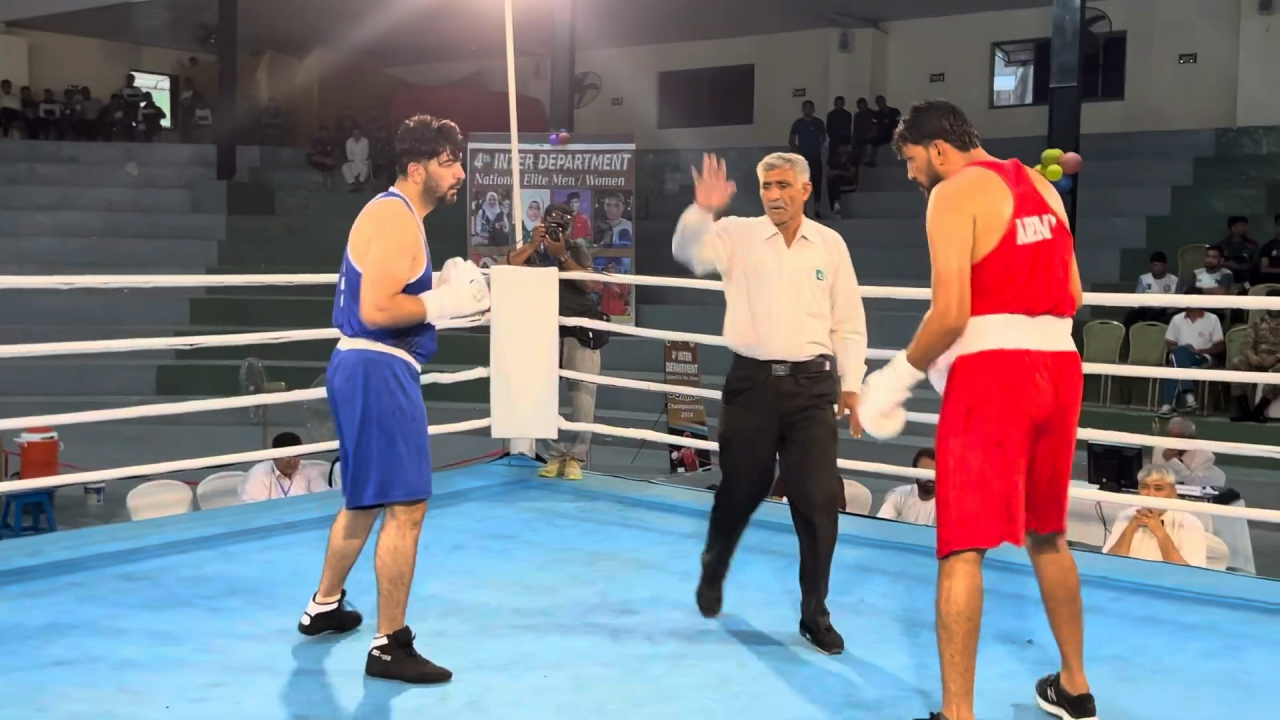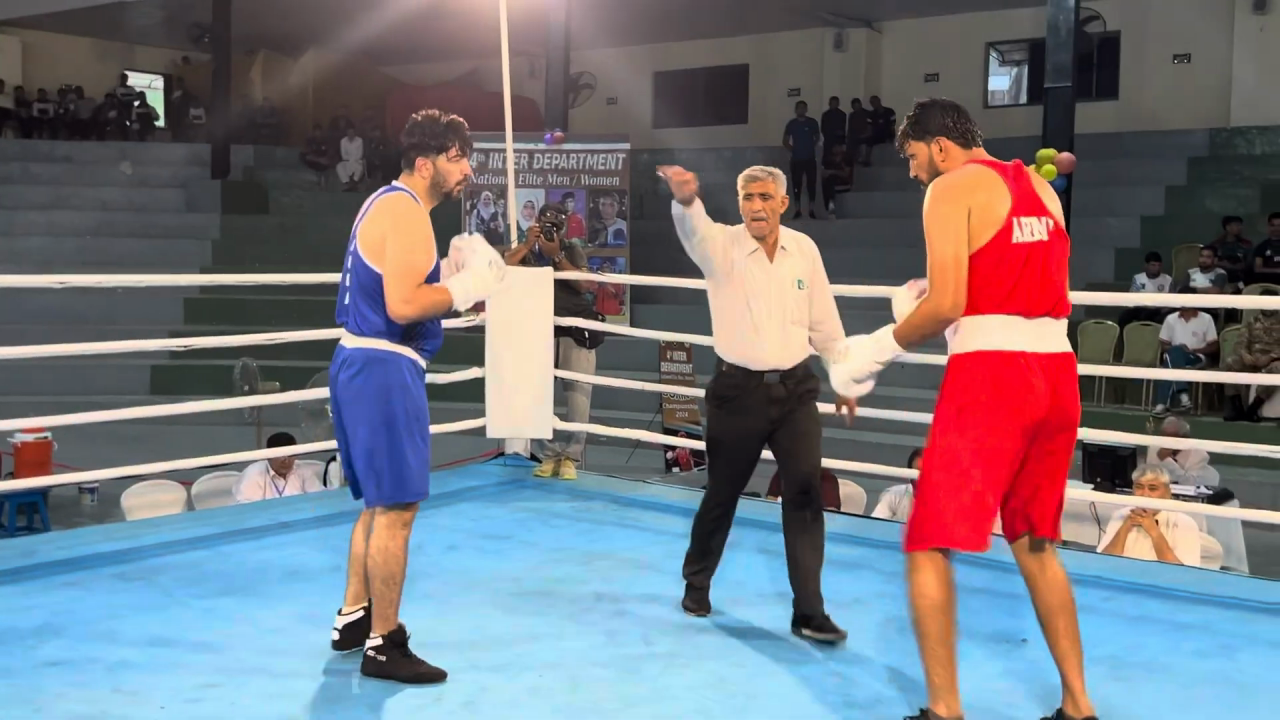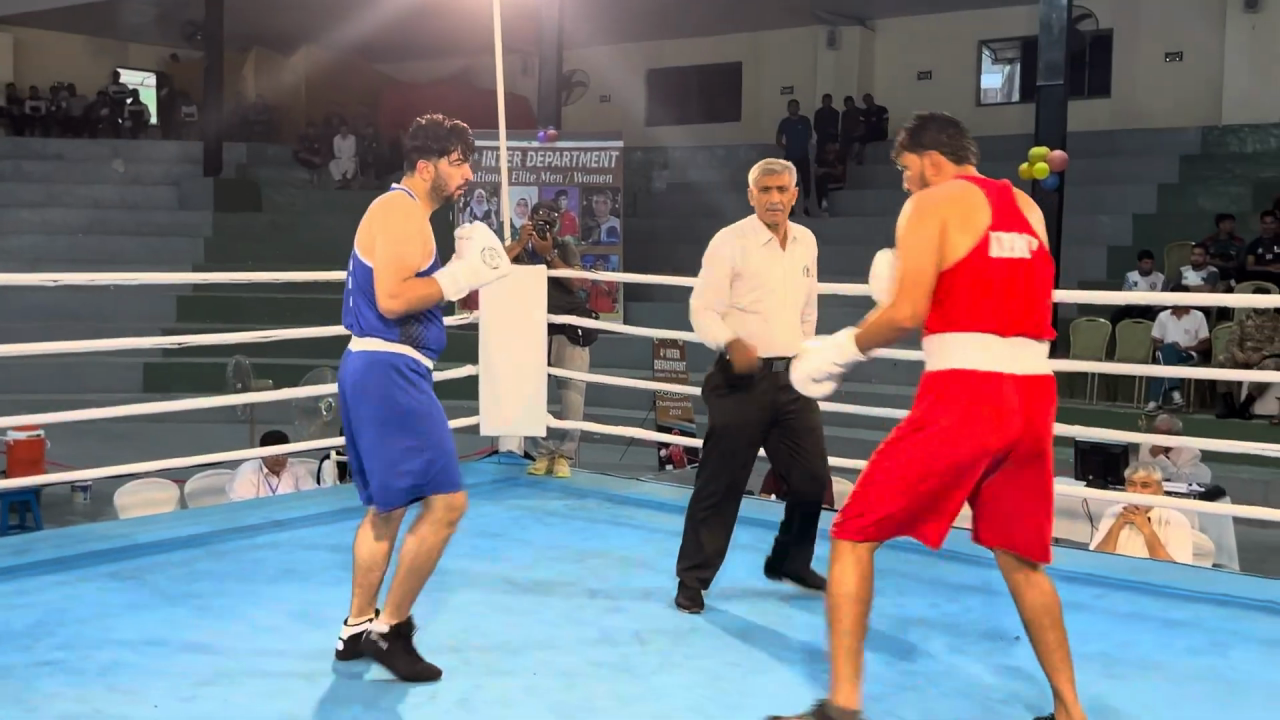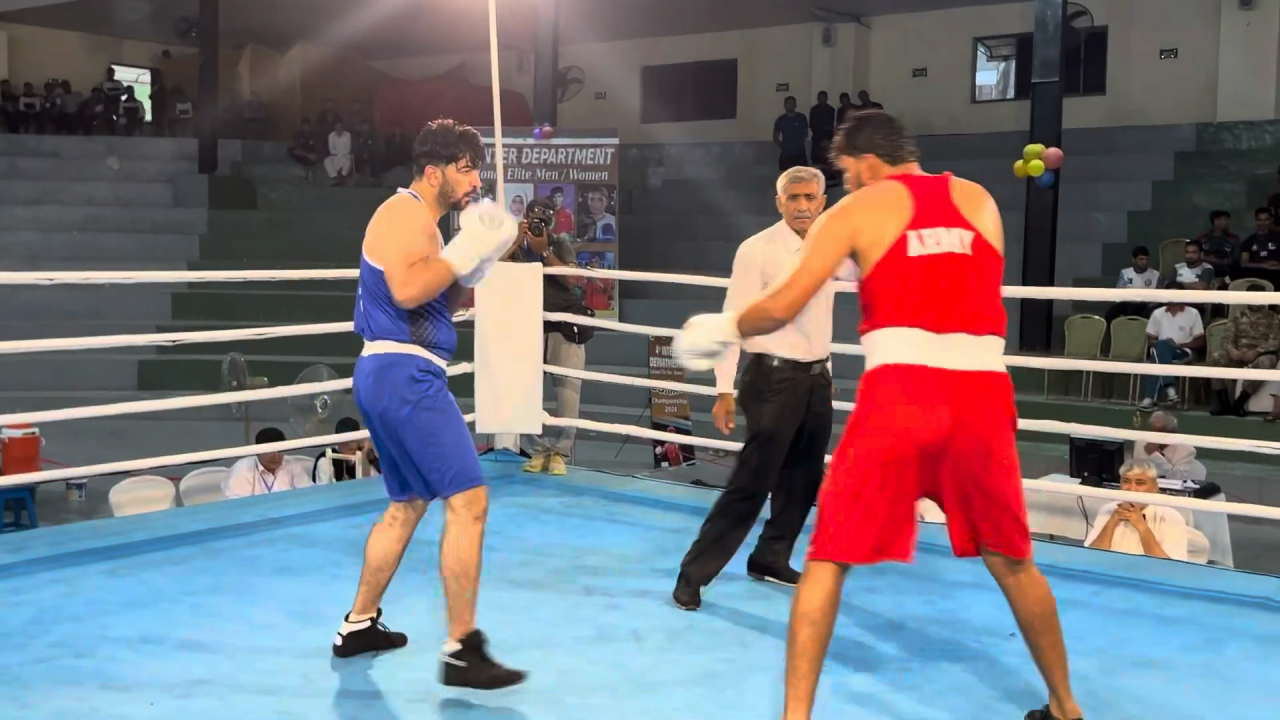
dt=0.2s
person 1, frame 1
left shoulder: (954, 193)
right shoulder: (1041, 187)
left elbow: (951, 312)
right elbow: (1072, 293)
left wrist: (900, 374)
left hip: (994, 375)
right hip: (1058, 371)
left knee: (962, 551)
right knee: (1045, 536)
person 1, frame 2
left shoulder: (952, 188)
right shoulder: (1037, 188)
left elbow: (946, 302)
left wrist: (881, 345)
left hip: (990, 377)
right hip: (1054, 376)
left knee: (929, 545)
right knee: (1037, 545)
person 1, frame 3
left shoulder: (932, 205)
right shoulder: (1026, 207)
left elbow: (904, 313)
left wrist: (844, 346)
left hip: (961, 397)
right hip: (1030, 398)
left knee: (854, 535)
right knee: (1022, 561)
person 1, frame 4
left shoulder: (859, 208)
right shoulder: (980, 200)
left elbow: (783, 305)
left wrist: (722, 329)
left hip: (898, 398)
right hip: (981, 397)
left knee: (826, 560)
right knee: (1010, 560)
person 2, frame 1
left shoulder: (389, 212)
right shoulder: (396, 221)
right elbow: (377, 311)
left wrist: (441, 289)
right wrist: (446, 303)
left hip: (360, 367)
right hip: (378, 371)
left knee: (365, 499)
right knee: (405, 507)
left ankle: (324, 606)
right ankle: (389, 647)
person 2, frame 2
left shoulder: (388, 204)
right shoulder: (406, 213)
right elbow: (404, 307)
left wrist: (452, 268)
right wrist: (468, 285)
left hip: (361, 363)
right hip: (384, 369)
left knee: (381, 504)
right knee: (397, 509)
left ankle: (354, 619)
right ankle: (382, 646)
person 2, frame 3
left shoulder: (403, 213)
right shoulder: (400, 211)
right elbow: (393, 300)
left wrist: (462, 266)
right wrist: (462, 275)
left hip: (377, 372)
right hip: (389, 374)
left knee: (387, 506)
right knee: (446, 502)
left ankle: (358, 627)
right ankle: (387, 629)
person 2, frame 4
left shoulder: (420, 219)
right shoulder: (405, 212)
left elbow: (437, 300)
right elbow: (408, 292)
left wrist: (476, 261)
right wrist: (466, 248)
left hip: (400, 375)
right hip: (403, 375)
left knee: (406, 503)
right knee: (466, 500)
left ankle: (359, 626)
right ankle: (463, 649)
person 3, frame 1
left shoulder: (831, 244)
right shoulder: (738, 235)
left elbow: (848, 322)
right elbow: (688, 251)
left wrist: (851, 385)
right wrist: (704, 208)
left hip: (811, 385)
right hip: (752, 382)
left knee: (817, 504)
right knee: (739, 494)
left ankle: (815, 617)
right ankle: (713, 576)
person 3, frame 2
left shoulder: (805, 250)
right shoulder: (721, 244)
left elbow: (824, 320)
right elbow: (691, 232)
right wrist: (686, 200)
left hip: (797, 386)
right hip: (739, 388)
left knee: (805, 489)
right knee: (723, 492)
left ankle: (809, 609)
right ankle: (697, 581)
person 3, frame 3
left shoulder: (807, 241)
right shoulder: (729, 242)
right elbow: (702, 312)
right wrist: (730, 341)
left hip: (792, 379)
right hip: (743, 379)
left knee: (811, 479)
right knee: (721, 482)
left ankle: (790, 562)
right ankle: (692, 578)
person 3, frame 4
right shoulder: (758, 250)
right wrist: (725, 389)
left hip: (817, 378)
right hip: (772, 378)
left knee: (806, 480)
right knee: (753, 480)
left ankle: (771, 558)
right ankle: (696, 571)
person 4, frame 1
left shoulder: (577, 250)
right shoulder: (530, 251)
left elbow: (589, 285)
left wrist: (562, 255)
right wrist: (533, 244)
left hip: (580, 333)
left knee: (583, 396)
left ankle: (575, 457)
right ankle: (553, 455)
person 4, frame 2
left shoulder: (572, 250)
right shoulder: (526, 250)
left elbow: (584, 285)
left wrist: (557, 256)
right wrist: (528, 244)
left hip: (576, 332)
left knee: (578, 395)
left ankle: (570, 457)
right ankle: (549, 455)
person 4, frame 3
left shoulder: (565, 248)
right shoulder: (520, 249)
left elbow: (576, 283)
left wrist: (549, 254)
right wrist: (521, 242)
left hip: (569, 330)
left knee: (572, 393)
left ankle: (564, 455)
right ankle: (543, 453)
person 4, frame 4
left shoulder: (560, 245)
right shoulder: (515, 246)
left elbow: (571, 280)
left wrist: (544, 251)
right wrist: (516, 239)
left hip: (565, 327)
left knee: (567, 391)
left ankle: (559, 453)
right ankle: (538, 451)
